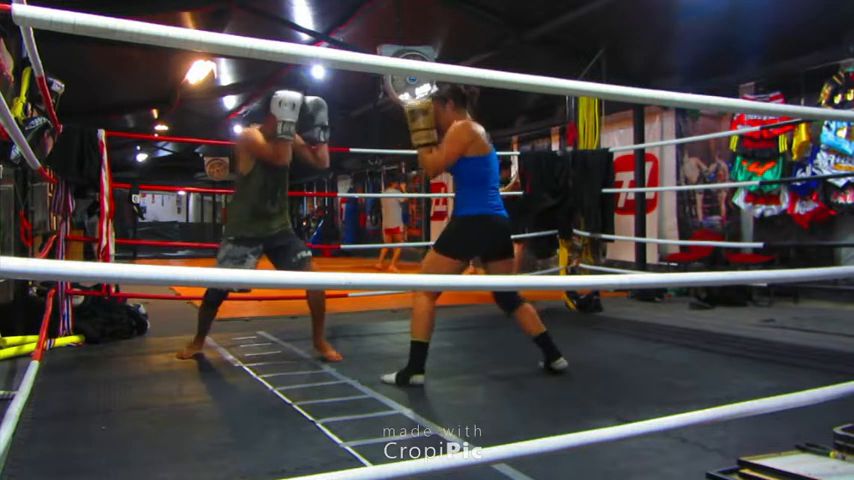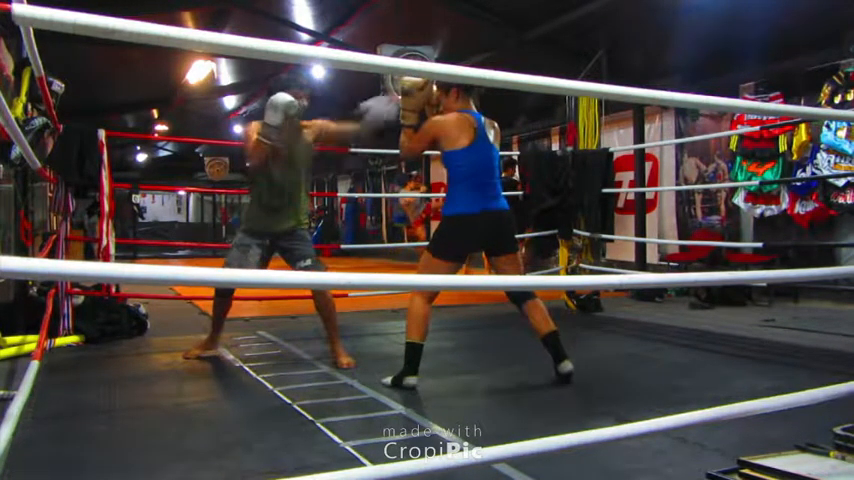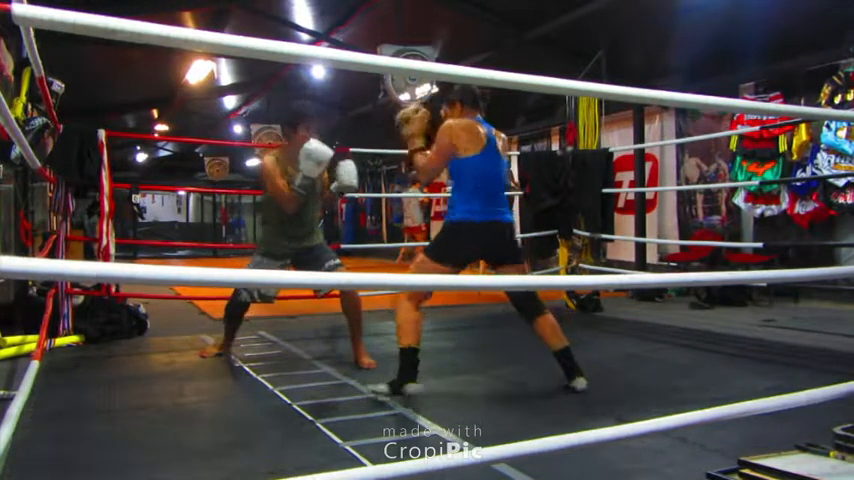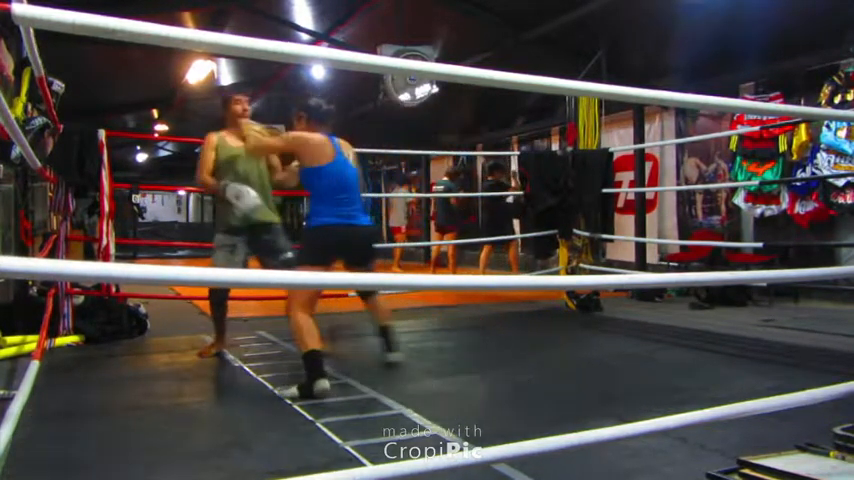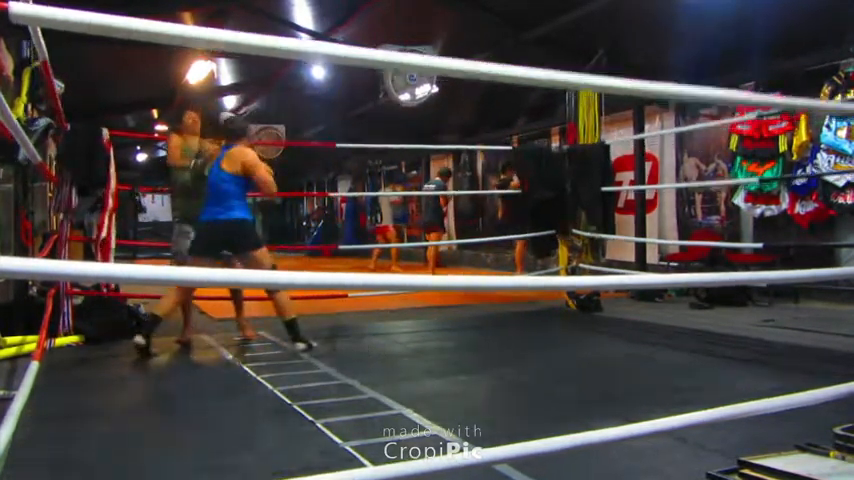
dt=0.7s
person 1, frame 1
left shoulder: (460, 130)
right shoulder: (479, 132)
left elbow: (432, 169)
right elbow: (456, 165)
left wrist: (422, 134)
right wrist: (433, 129)
left hip: (469, 223)
right hip: (498, 224)
left knee: (424, 292)
right knee: (508, 297)
left ankle: (414, 370)
right ankle: (553, 356)
person 1, frame 2
left shoulder: (442, 123)
right shoulder: (491, 126)
left elbow: (408, 150)
left wrist: (409, 113)
left hip: (461, 221)
right hip: (498, 218)
left knee: (421, 294)
right knee: (522, 293)
left ankle: (409, 372)
right ankle: (561, 360)
person 1, frame 3
left shoulder: (453, 127)
right shoulder: (497, 139)
left elbow: (426, 173)
left wrist: (415, 138)
left hip: (462, 229)
right hip: (500, 230)
left knee: (408, 299)
right knee: (532, 307)
left ankle: (406, 378)
right ankle: (575, 375)
person 1, frame 4
left shoulder: (304, 141)
right shoulder: (346, 147)
left elbow: (256, 145)
left wrist: (246, 129)
left hip: (326, 231)
right hip: (359, 232)
left knee: (299, 308)
right knee: (368, 292)
left ankle: (316, 377)
right ankle: (390, 346)
person 1, frame 5
left shoulder: (217, 150)
right shoulder: (245, 154)
right elbow: (270, 190)
right wrist: (265, 171)
left hip: (207, 227)
right hip: (239, 227)
left knee: (183, 287)
left ankle: (145, 334)
right ankle: (297, 338)
person 2, frame 1
left shoulder: (290, 137)
right shoulder: (249, 136)
left elbow: (322, 162)
right elbow: (281, 158)
left wrist: (320, 126)
right wrist: (287, 122)
left hip: (279, 226)
right hip: (244, 229)
right knee: (218, 290)
left ankle: (320, 342)
right ankle: (198, 341)
person 2, frame 2
left shoulder: (312, 130)
right shoulder: (257, 128)
left elbow: (353, 129)
right elbow: (255, 158)
right wrist: (273, 122)
left hip: (293, 225)
right hip: (257, 224)
left ankle: (336, 346)
right ankle: (212, 339)
person 2, frame 3
left shoulder: (319, 156)
right shoulder: (271, 163)
right elbow: (289, 207)
left wrist: (339, 186)
right wrist: (305, 174)
left hip: (311, 242)
right hip: (275, 245)
right knee: (241, 297)
left ankle: (359, 349)
right ankle: (226, 342)
person 2, frame 4
right shoulder: (214, 139)
left elbow: (278, 179)
right elbow: (203, 180)
left wrist: (295, 170)
right wrist: (229, 190)
left hip: (263, 220)
right hip: (230, 226)
right knee: (219, 284)
right ankle: (220, 339)
person 2, frame 5
left shoulder: (210, 142)
right shoulder: (176, 140)
right elbow: (174, 162)
right wrist: (199, 161)
right hip: (189, 217)
left knee: (231, 268)
left ankle: (241, 320)
right ankle: (187, 327)
